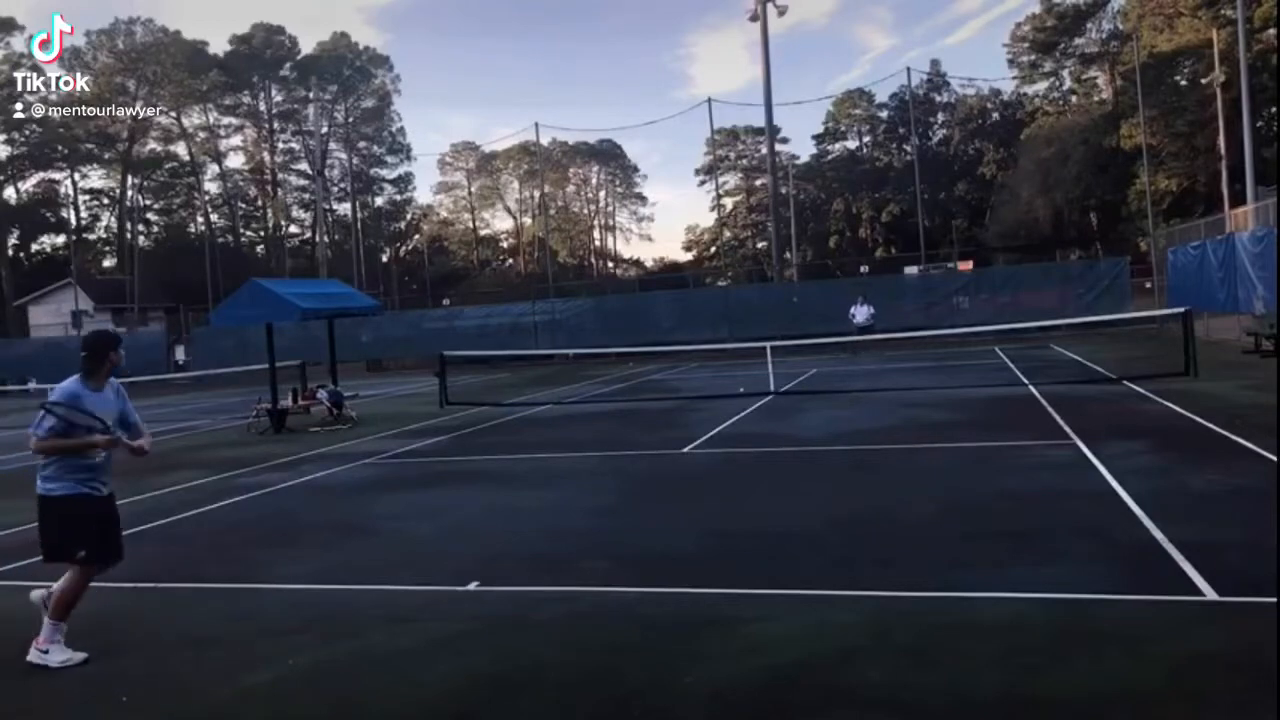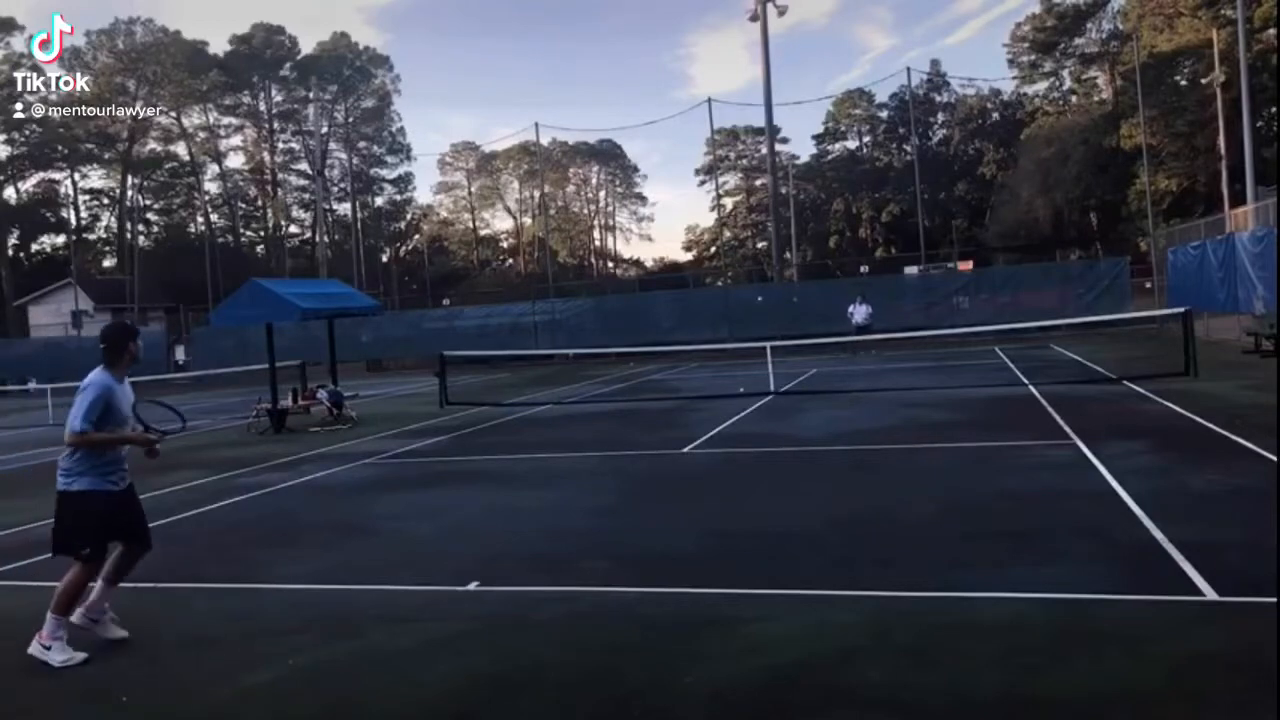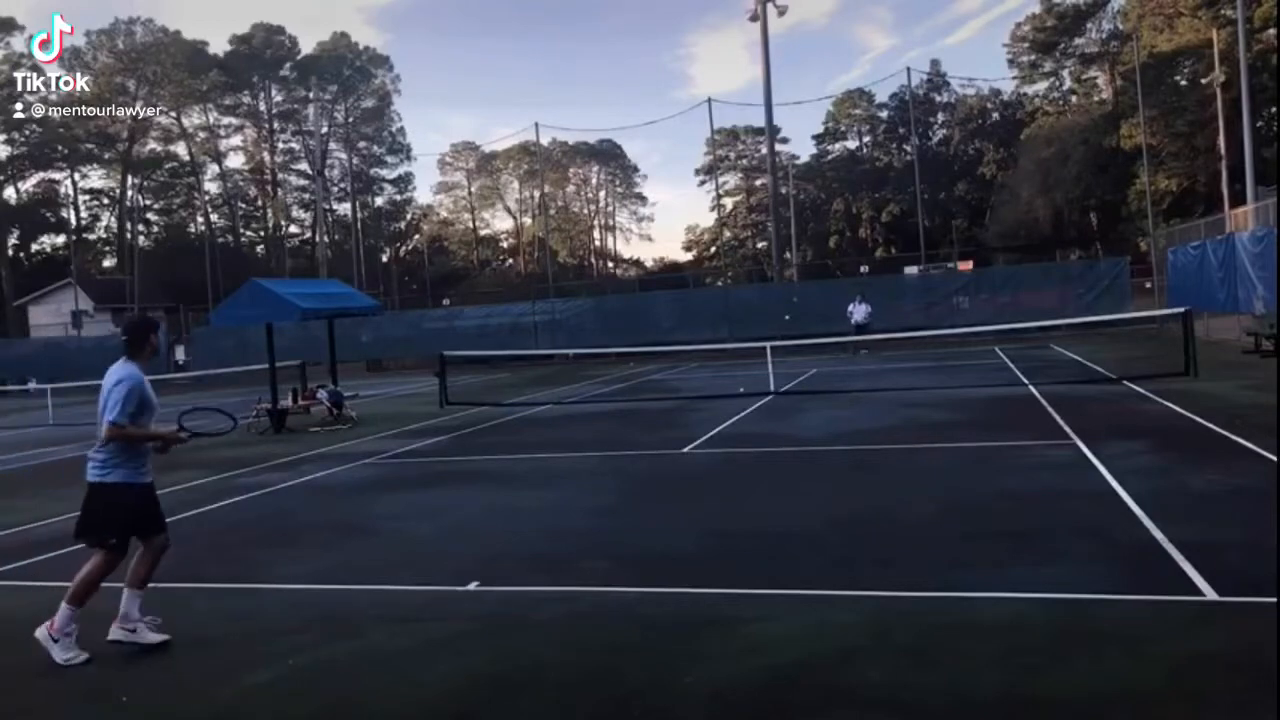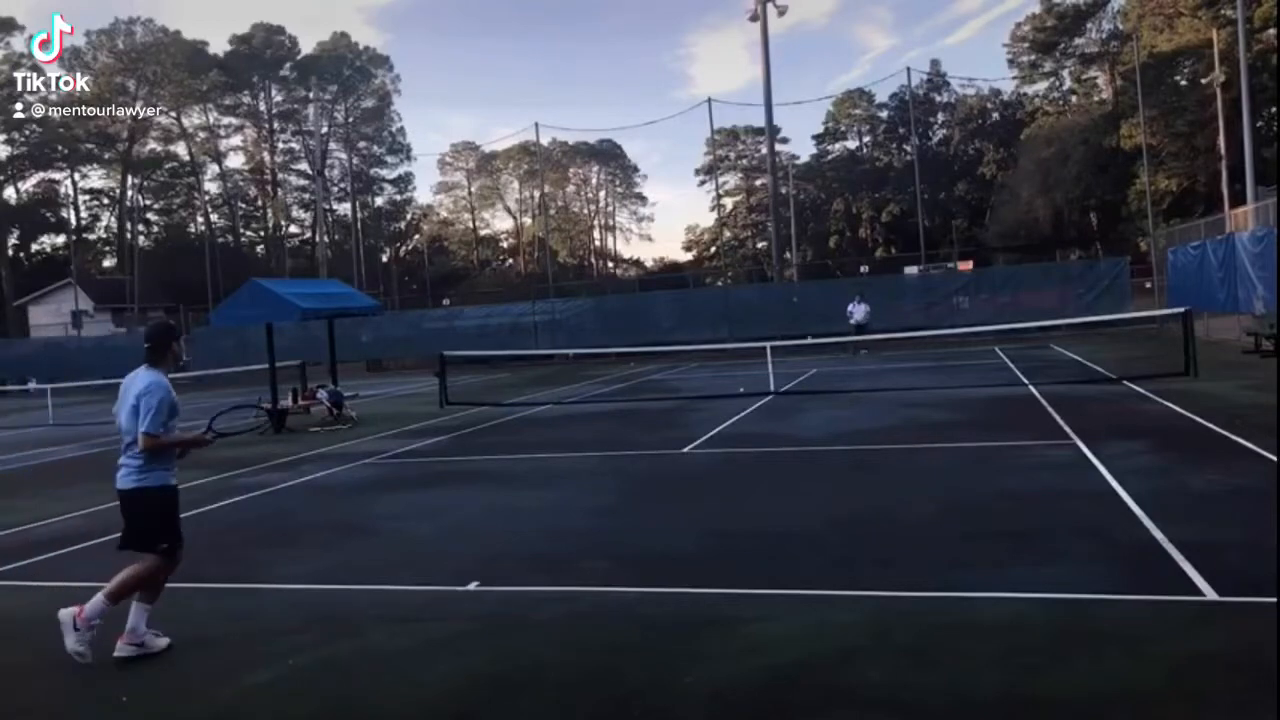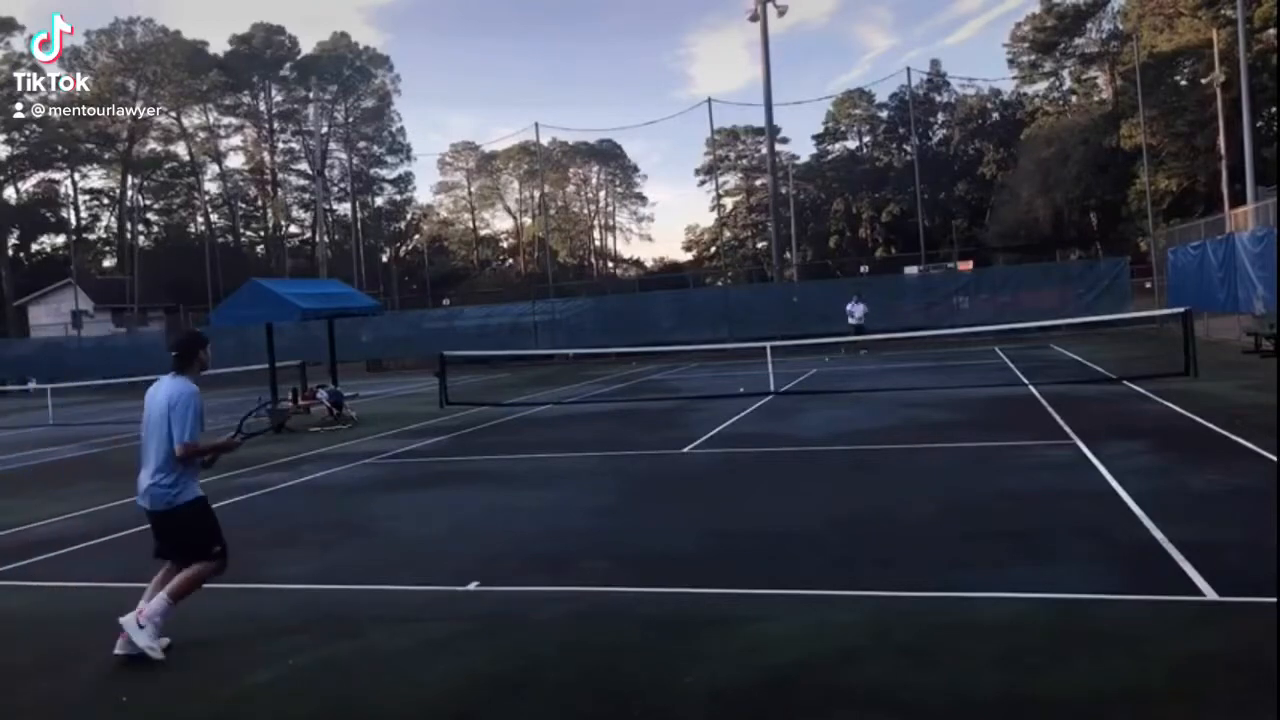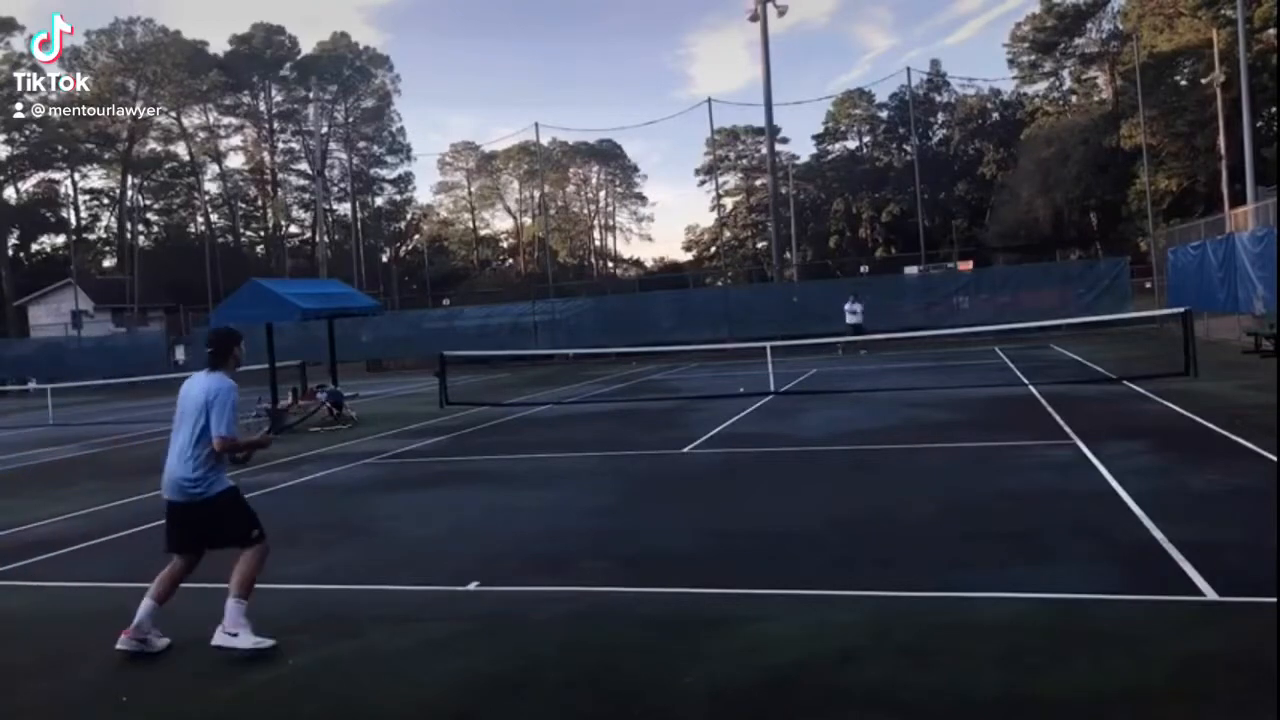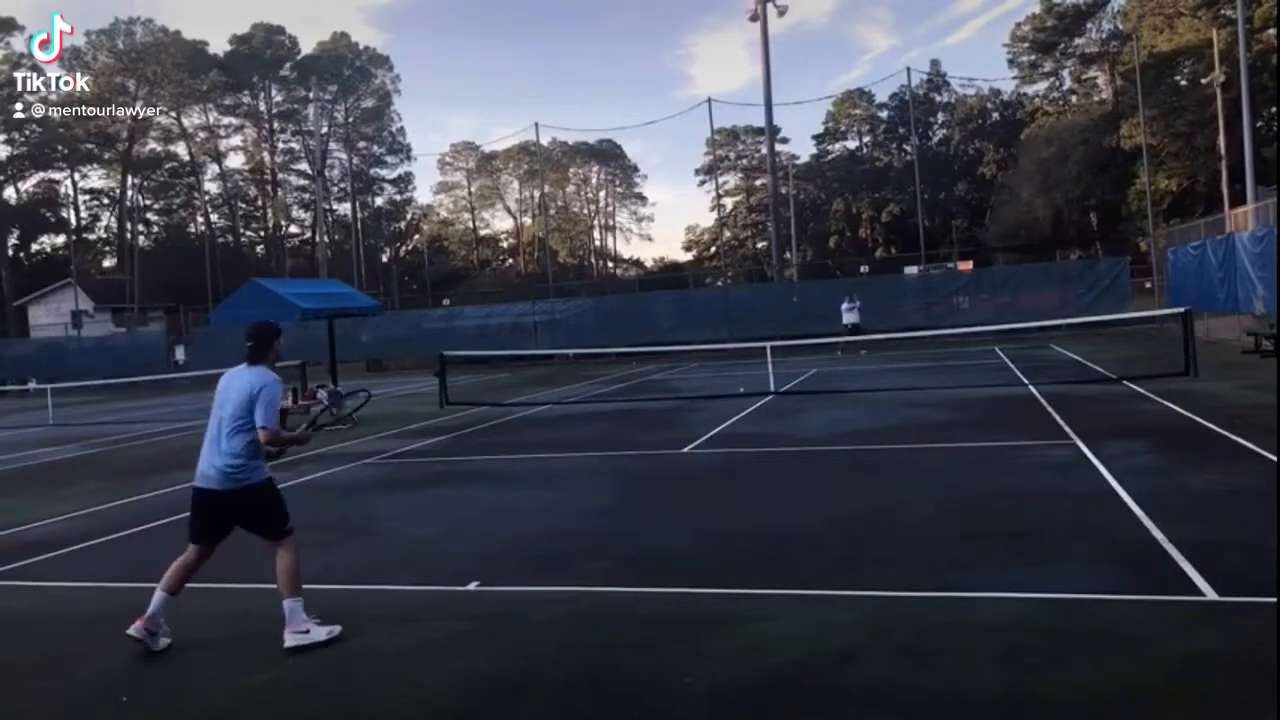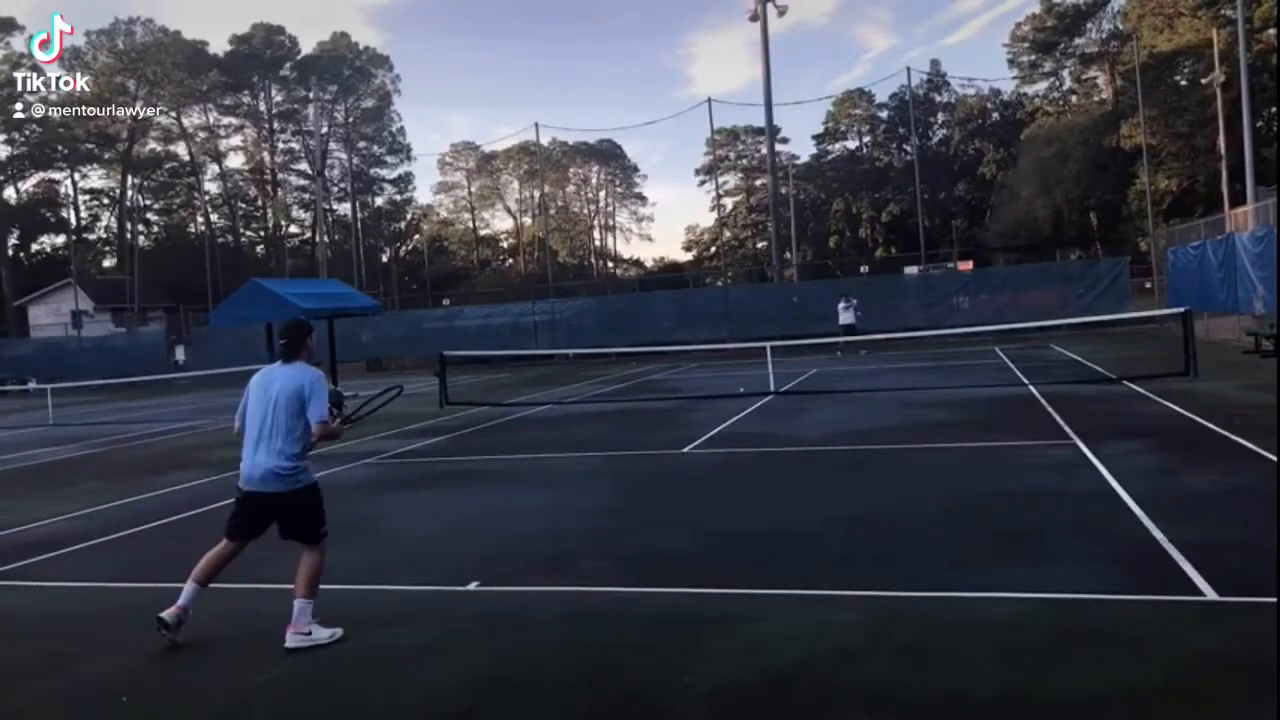
dt=0.1s
person 1, frame 1
left shoulder: (116, 391)
right shoulder: (67, 394)
left elbow: (138, 431)
right elbow: (38, 445)
left wrist: (140, 444)
right wrist: (90, 443)
left hip: (97, 488)
right hip: (65, 493)
left knee: (107, 557)
right knee: (86, 566)
left ankle: (51, 596)
right ankle: (46, 644)
person 1, frame 2
left shoulder: (120, 383)
right shoulder: (98, 387)
right elbow: (74, 438)
left wrist: (145, 441)
right wrist: (125, 437)
left hip: (116, 482)
right hip: (84, 486)
left knee: (138, 544)
right knee: (88, 563)
left ankle: (93, 609)
right ankle: (48, 639)
person 1, frame 3
left shoulder: (124, 371)
right shoulder: (131, 378)
right elbow: (113, 431)
left wrist: (151, 438)
right wrist: (161, 437)
left hip: (129, 476)
right hip: (117, 478)
left knee: (158, 541)
right knee: (107, 557)
left ankle: (128, 622)
right ankle: (58, 630)
person 1, frame 4
left shoulder: (136, 378)
right shoulder: (157, 386)
left elbow: (123, 423)
right elbow: (148, 443)
left wrist: (176, 442)
right wrist: (187, 441)
left hip: (147, 481)
right hip: (148, 483)
left knee: (167, 555)
right knee: (156, 561)
left ankle: (135, 635)
right ankle: (83, 617)
person 1, frame 5
left shoulder: (159, 387)
right shoulder: (188, 393)
right elbow: (183, 450)
left wrist: (201, 451)
right wrist: (221, 445)
left hip: (154, 492)
right hip: (178, 494)
left knee: (178, 563)
right knee: (212, 563)
left ankle: (135, 637)
right ankle: (143, 618)
person 1, frame 6
left shoulder: (192, 383)
right shoulder: (224, 387)
right elbow: (222, 445)
left wrist: (233, 451)
right wrist: (254, 443)
left hip: (177, 485)
right hip: (206, 488)
left knee: (184, 559)
right knee: (255, 546)
left ankle: (137, 633)
right ankle: (232, 627)
person 1, frame 7
left shoulder: (231, 376)
right shoulder: (268, 380)
right elbow: (267, 438)
right wrist: (291, 439)
left hip: (208, 478)
right hip: (243, 478)
left knee: (198, 551)
right knee: (286, 542)
left ankle: (149, 622)
right ankle: (298, 627)
person 1, frame 8
left shoulder: (260, 377)
right shoulder: (312, 377)
left elbow: (239, 428)
right elbow: (319, 431)
right wrist: (334, 431)
left hip: (252, 477)
right hip: (290, 479)
left knee: (231, 545)
right knee: (313, 545)
left ankle: (178, 610)
right ankle: (301, 628)
